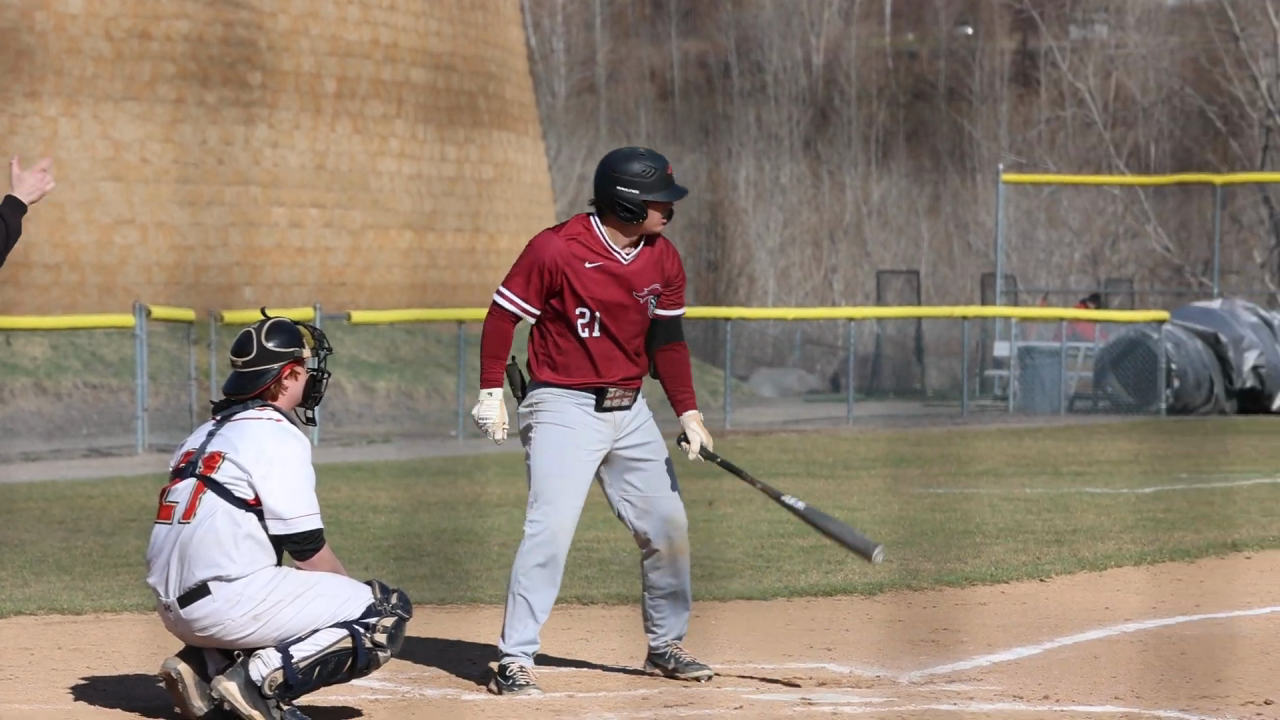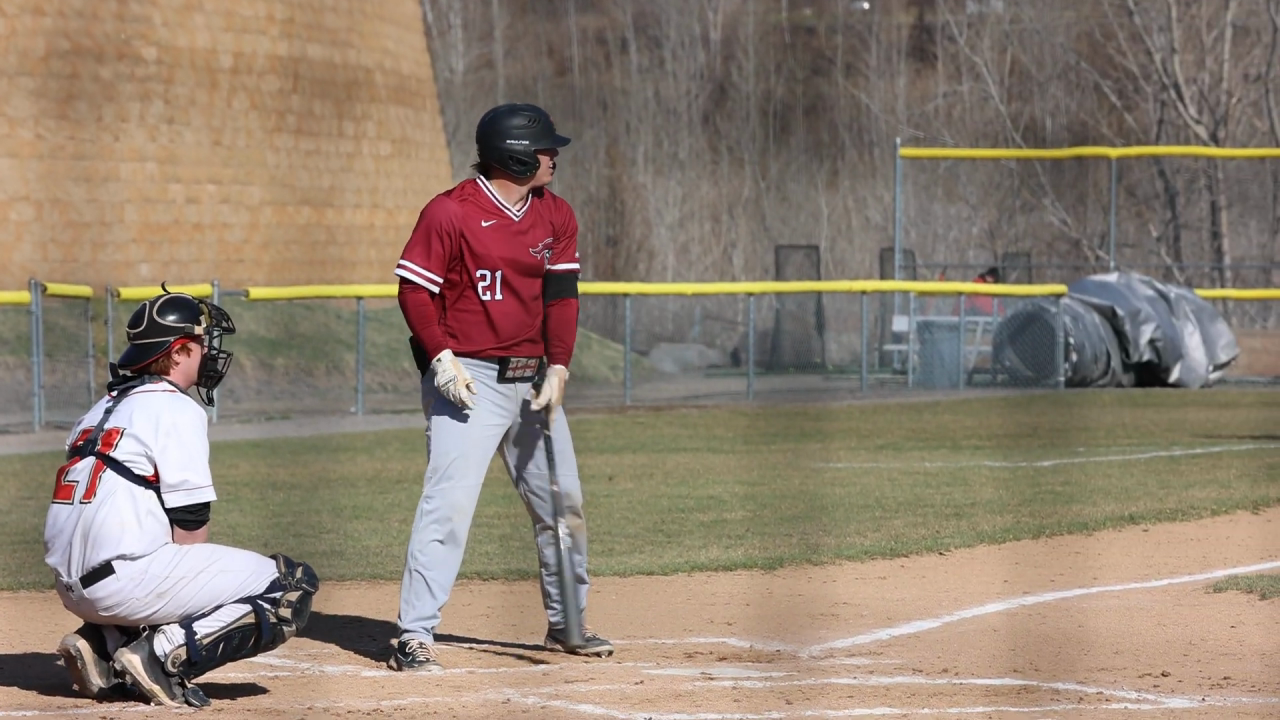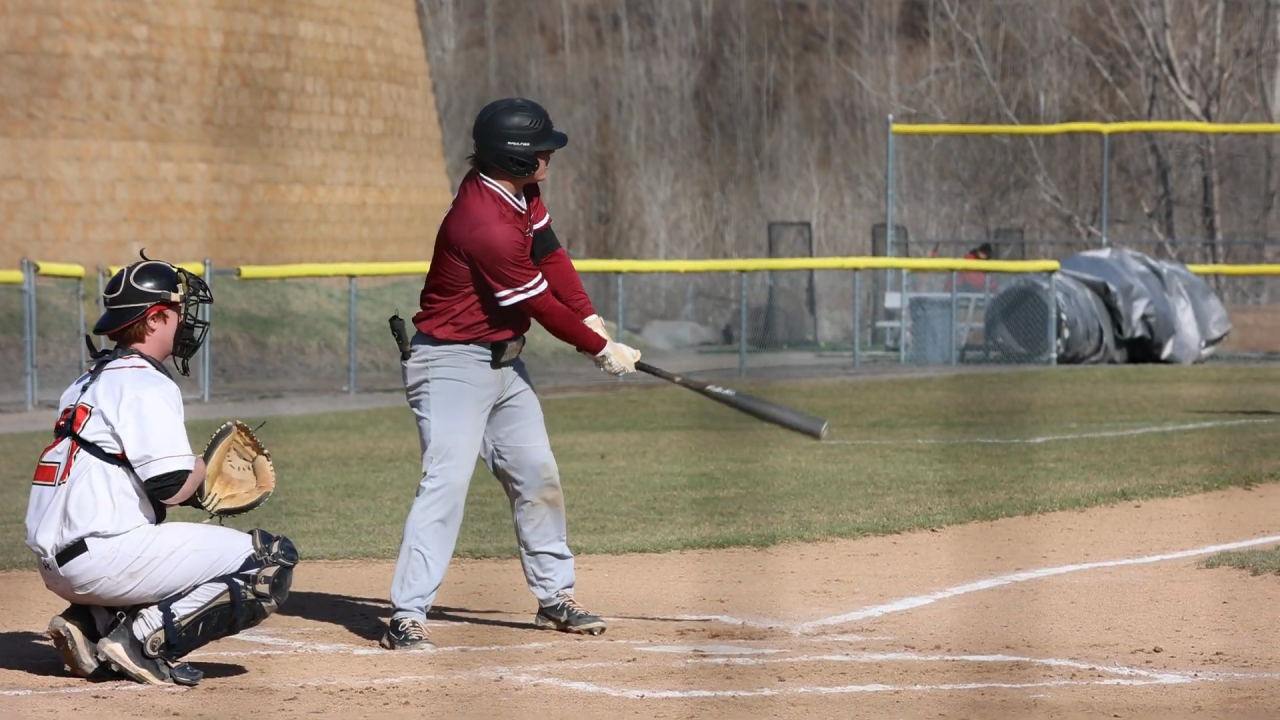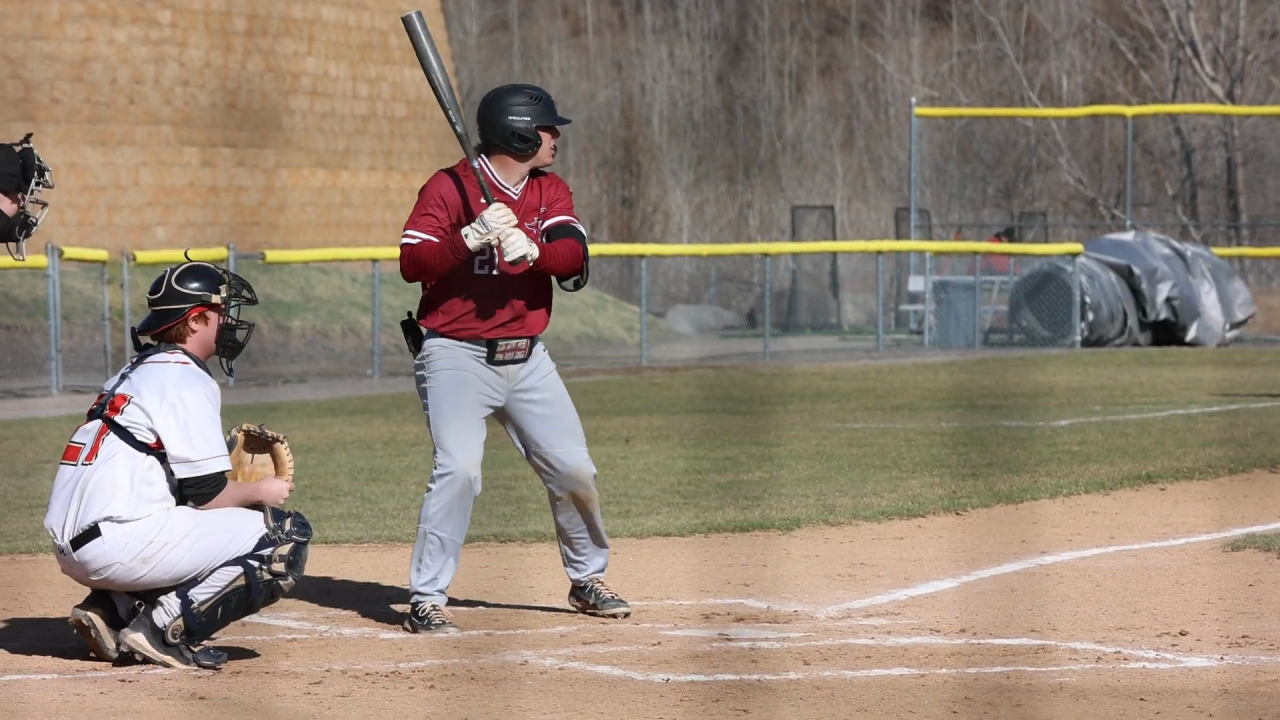
dt=1s
person 1, frame 1
left shoulder: (664, 258)
right shoulder: (557, 249)
left elbow: (667, 340)
right elbow: (503, 316)
left wrist: (689, 413)
right wrist: (492, 391)
left hip: (630, 410)
right hip: (563, 408)
left knee: (668, 526)
right knee: (550, 528)
left ankle: (665, 645)
right ankle: (513, 658)
person 1, frame 2
left shoulder: (557, 214)
right shoulder: (449, 212)
left elbow: (563, 298)
right elbow: (414, 291)
left wrist: (557, 368)
right wrist: (444, 359)
left hip: (531, 380)
right hip: (466, 379)
left knee: (562, 500)
right knee: (450, 503)
left ankle: (565, 622)
right ankle: (414, 634)
person 1, frame 3
left shoulder: (516, 189)
right shoulder: (487, 226)
left elbow: (550, 254)
right elbow: (540, 304)
left wrist: (588, 321)
right wrist: (602, 348)
left hip: (503, 359)
right hip: (452, 363)
left knee: (537, 476)
right knee: (447, 481)
left ankle: (555, 597)
right ankle: (407, 614)
person 1, frame 4
left shoulder: (552, 190)
right shoulder: (449, 187)
left elbow: (575, 262)
right elbow: (412, 264)
left wrist: (529, 248)
right wrist: (473, 236)
left hip: (527, 359)
right hip: (457, 356)
left knee: (574, 471)
right knee: (459, 471)
left ankle: (588, 579)
right ankle: (426, 599)
person 2, frame 1
left shoulder: (208, 431)
right shoulder: (278, 435)
right elbow: (306, 549)
right wrist: (349, 591)
left hip: (174, 606)
right hip: (224, 601)
right knee: (388, 612)
left ankle: (203, 666)
right ankle: (258, 679)
person 2, frame 2
left shoulder: (104, 407)
right shoulder: (176, 408)
left elbow: (116, 506)
right elbow: (190, 526)
right wrist: (193, 577)
left hip: (72, 586)
right hip: (123, 579)
right knee: (293, 586)
left ankle: (102, 645)
right ankle: (161, 655)
person 2, frame 3
left shoulder: (91, 379)
right shoulder: (145, 383)
right elbow: (173, 487)
left wrist: (188, 469)
right wrist: (201, 470)
left hip: (57, 561)
right hip: (101, 555)
right knee: (273, 561)
left ankle: (91, 625)
right ankle: (144, 639)
person 2, frame 4
left shoulder: (135, 371)
right shoulder: (188, 380)
right elbow: (207, 494)
left wrist: (242, 485)
right wrist: (260, 491)
right hip: (117, 540)
right knee: (286, 539)
left ankle: (112, 610)
right ankle: (164, 626)
